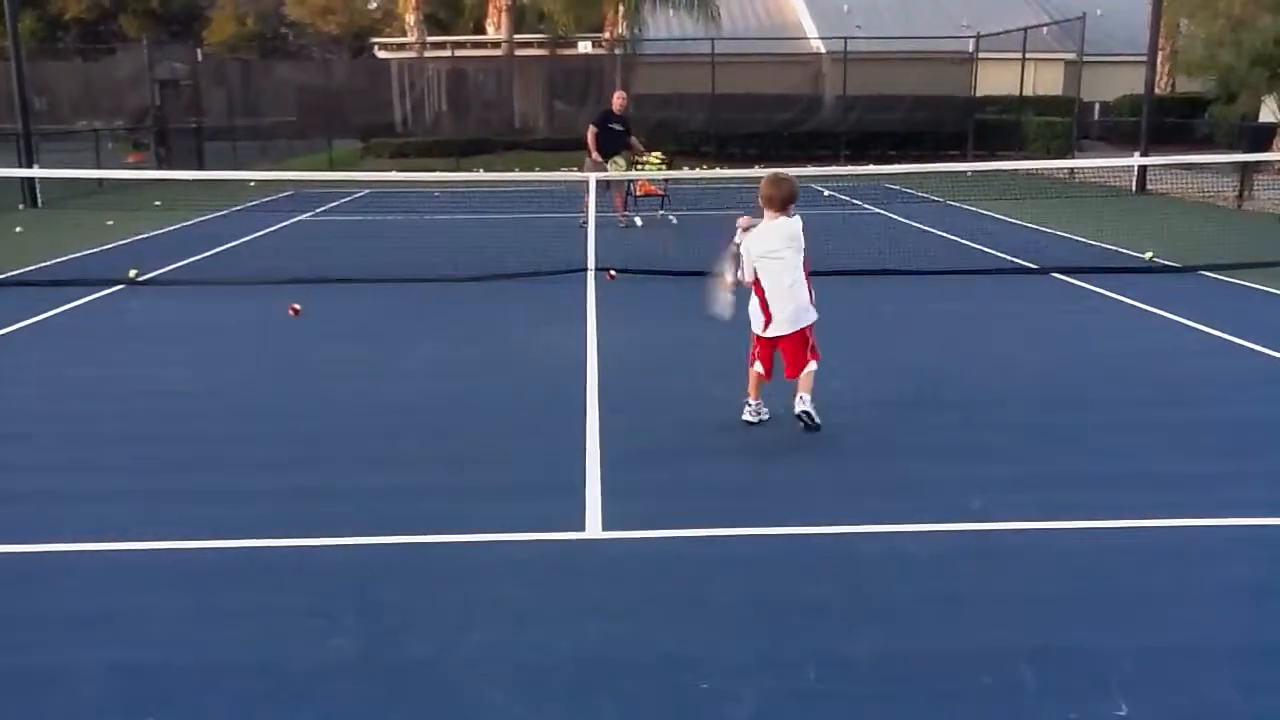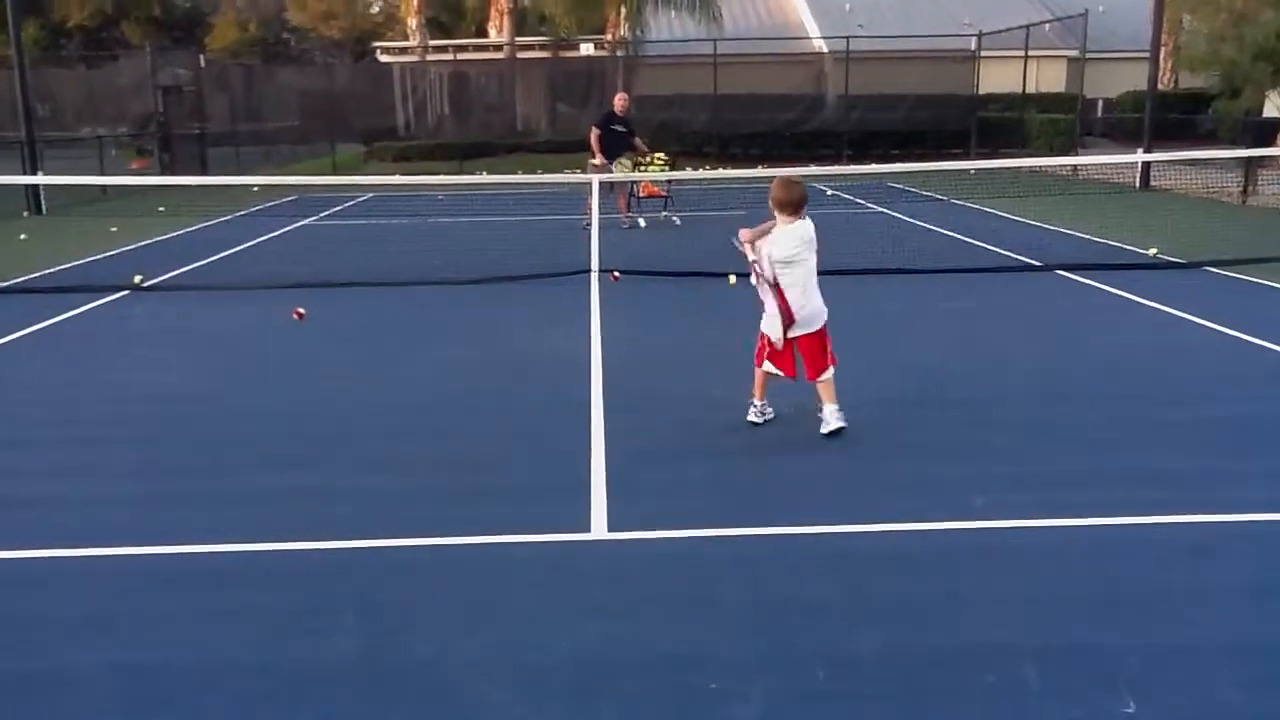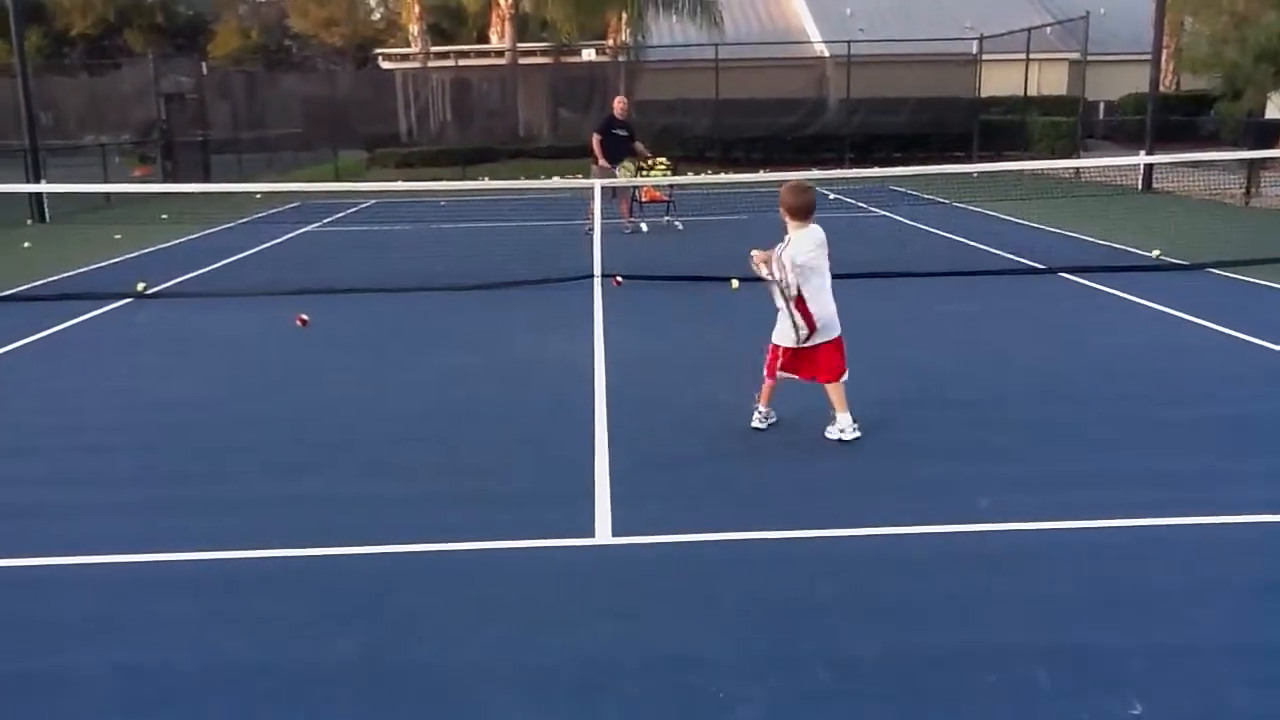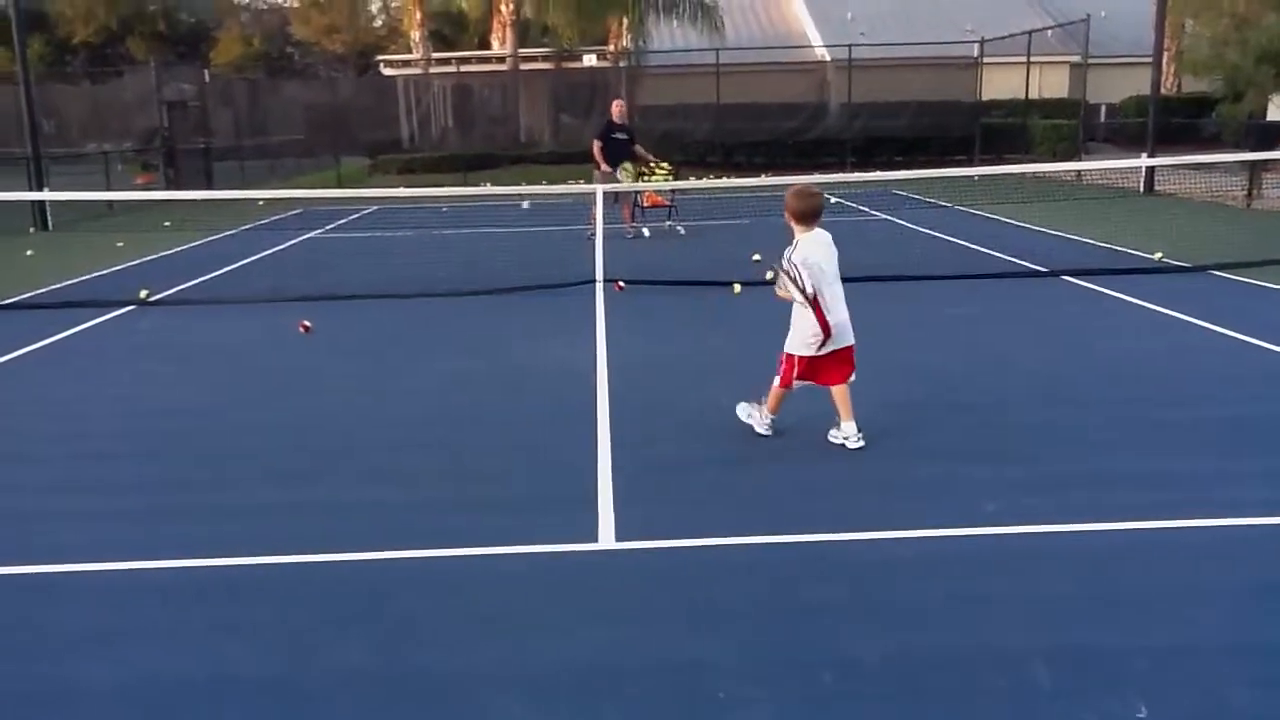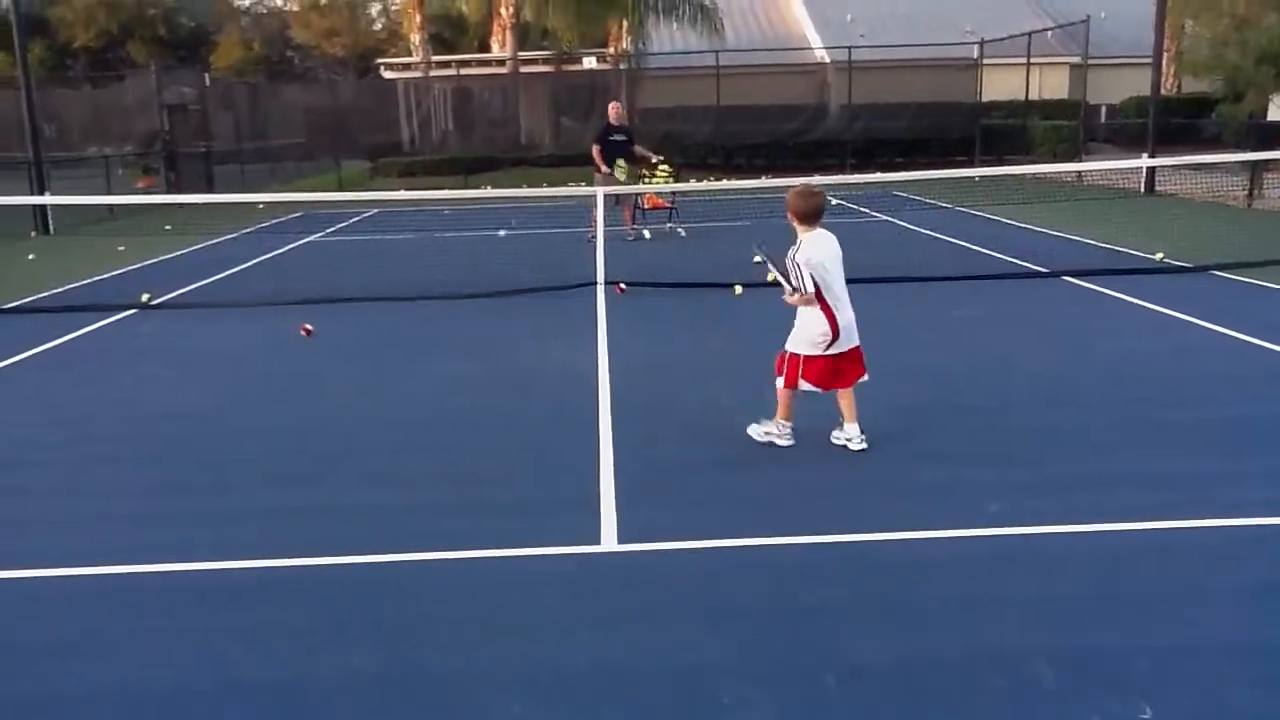
dt=0.1s
person 1, frame 1
left shoulder: (750, 240)
right shoulder: (796, 224)
left elbow: (748, 280)
right wrist: (750, 223)
left hip: (767, 313)
right hip: (799, 311)
left knee: (759, 359)
right knee: (803, 361)
left ankle: (753, 406)
right ankle: (805, 400)
person 1, frame 2
left shoulder: (768, 246)
right shoulder: (808, 227)
left elbow: (767, 282)
left wrist: (754, 243)
right wrist: (757, 233)
left hip: (780, 316)
right hip: (811, 312)
left knee: (766, 359)
right knee: (821, 365)
left ankle: (759, 406)
right ankle: (832, 413)
person 1, frame 3
left shoulder: (785, 252)
right shoulder: (817, 234)
left elbow: (789, 293)
left wrist: (769, 274)
right wrist: (768, 258)
left hip: (798, 322)
right hip: (828, 318)
left knee: (776, 366)
right knee: (831, 371)
left ankle: (763, 411)
right ankle: (846, 423)
person 1, frame 4
left shoulder: (794, 256)
right shoulder: (825, 238)
left elbow: (805, 296)
left wrist: (784, 293)
left hip: (810, 328)
right hip: (839, 322)
left knee: (787, 374)
right knee: (838, 376)
left ankle: (765, 417)
right ankle: (849, 430)
person 1, frame 5
left shoulder: (797, 254)
right shoulder: (830, 239)
left elbow: (806, 296)
left wrist: (791, 297)
right wrist: (793, 291)
left hip: (815, 328)
right hip: (843, 323)
left knee: (786, 374)
right knee: (840, 379)
left ankle: (781, 428)
right ankle: (852, 432)
